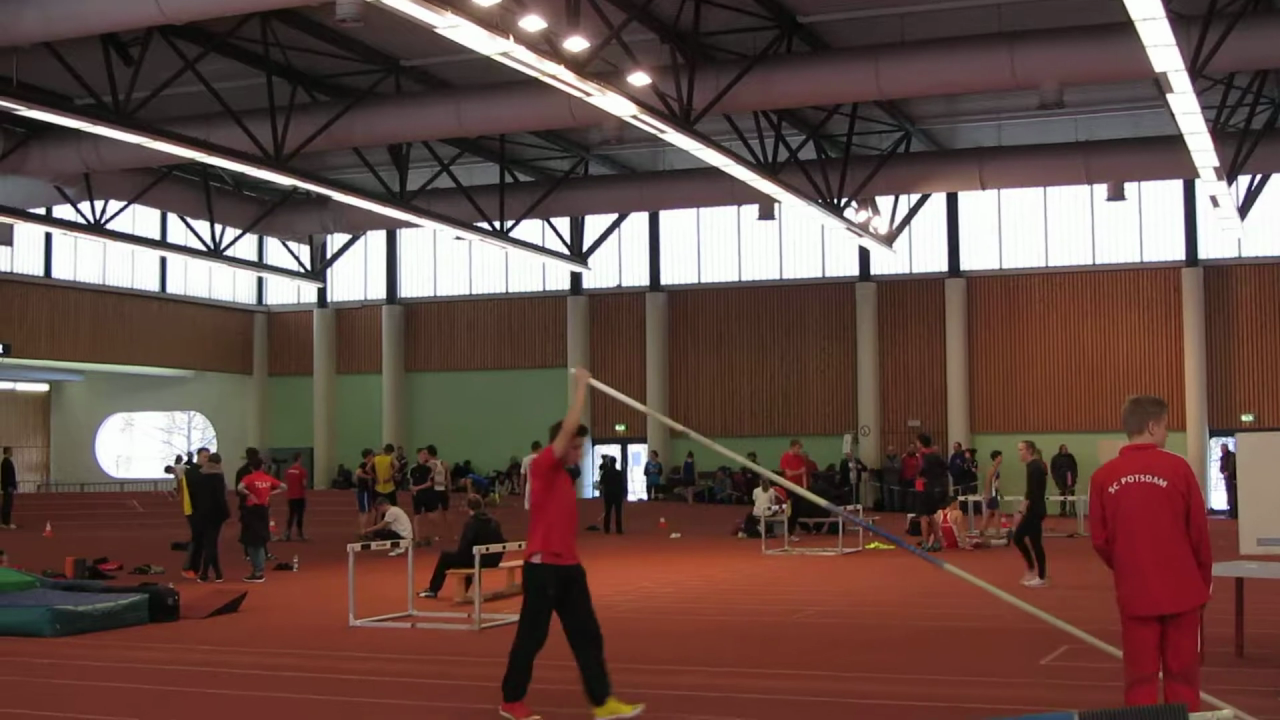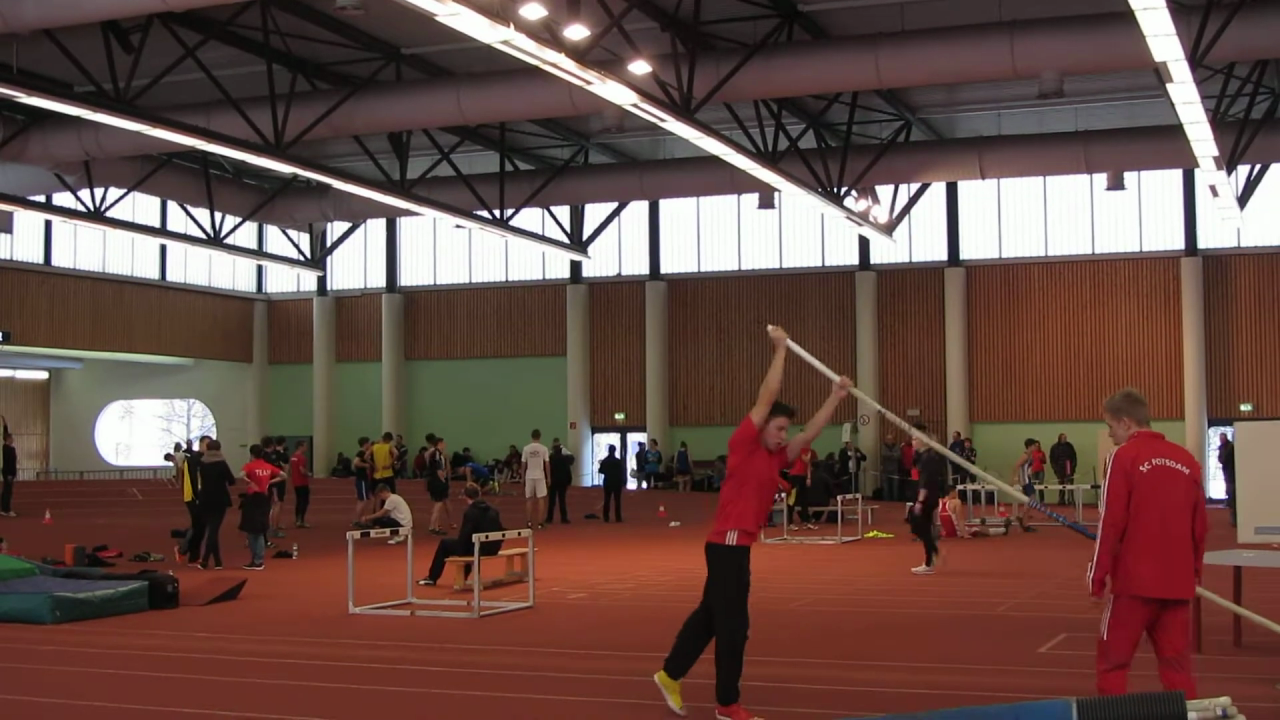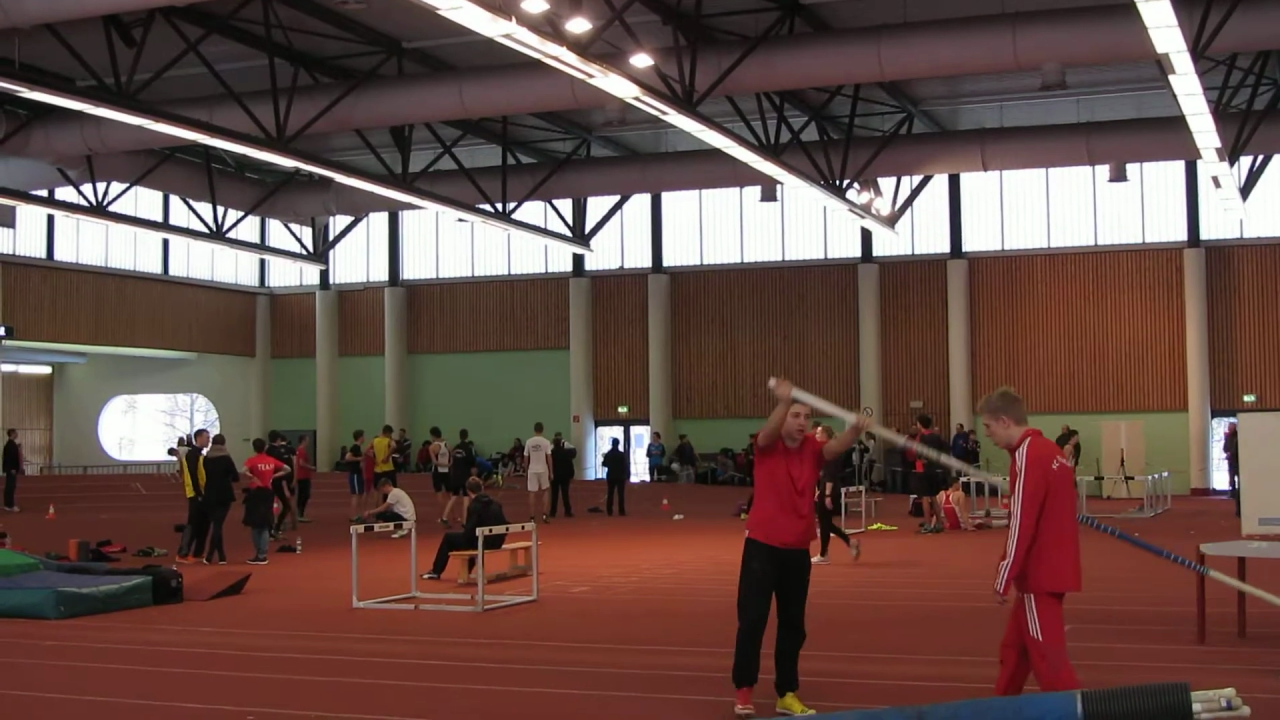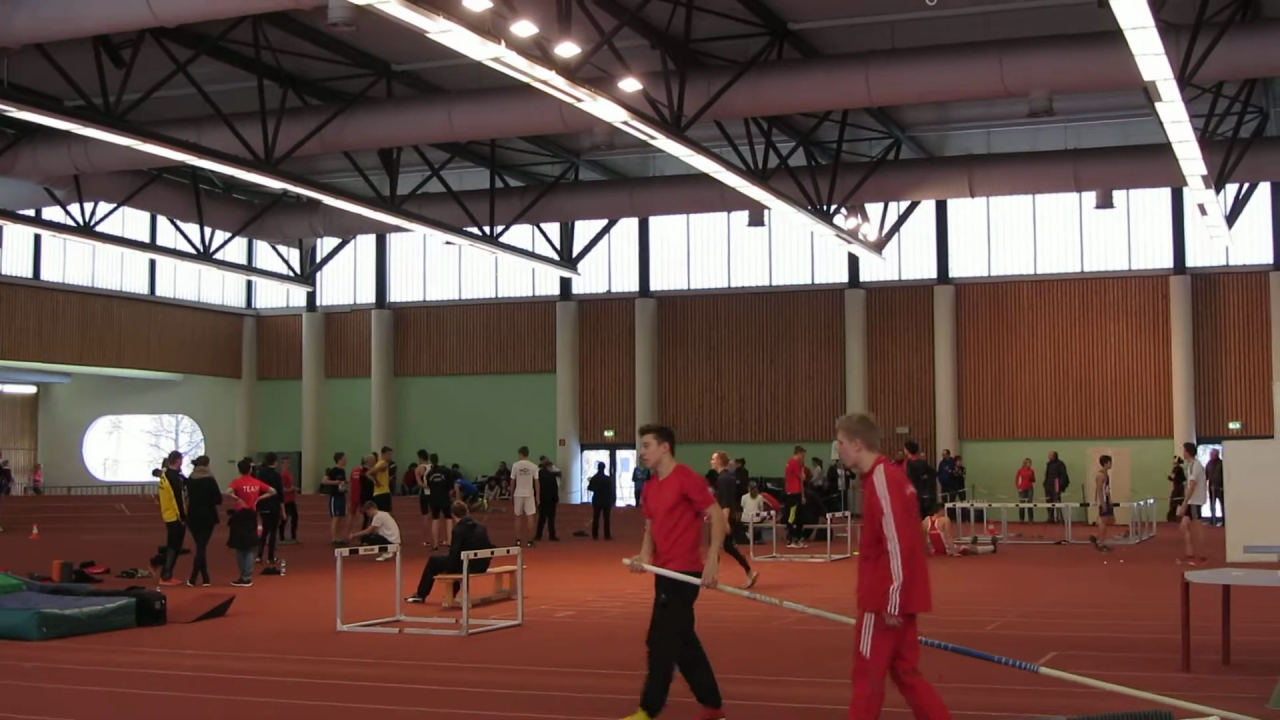
dt=1s
person 1, frame 1
left shoulder: (565, 478)
right shoulder: (542, 469)
right elbow: (568, 427)
right wrist: (581, 385)
left hip: (569, 566)
right hip: (542, 566)
left knee: (589, 632)
right knee: (532, 636)
person 1, frame 2
left shoulder: (776, 457)
right shoulder: (743, 444)
left elbow: (810, 433)
right elbow: (765, 399)
left wrist: (836, 397)
right wrist: (780, 349)
left hip: (736, 545)
right hip: (727, 544)
left knee: (710, 616)
right knee: (733, 626)
left ankle: (670, 674)
person 1, frame 3
left shoulder: (814, 449)
right shoulder: (768, 446)
left elbow: (837, 446)
right elbow: (768, 432)
left wrist: (854, 428)
right wrist: (782, 402)
left hip: (798, 550)
right hip: (762, 545)
left knee: (793, 624)
right knee: (752, 619)
left ankle: (786, 692)
right ankle: (743, 687)
person 1, frame 4
left shoulder: (686, 479)
right shoulder: (649, 487)
left elbow: (717, 518)
left wrist: (711, 562)
right wrist: (645, 554)
left hip: (684, 572)
right hip: (665, 571)
left knee: (660, 641)
right knee: (682, 640)
person 2, frame 1
left shoulder: (1103, 477)
right shoulder: (1177, 467)
left elbow: (1100, 540)
right elbow: (1199, 531)
right wrist: (1204, 581)
left hip: (1135, 594)
right hip: (1181, 591)
left knee: (1141, 679)
right knee: (1183, 677)
person 2, frame 2
left shoulder: (1124, 456)
right shoulder: (1186, 459)
left elbow: (1111, 521)
right elbow: (1199, 525)
left wrist: (1097, 576)
right wrist: (1193, 573)
left hip: (1135, 579)
right hip: (1177, 579)
left knee: (1113, 661)
right knee: (1176, 664)
person 2, frame 3
left shoulder: (1027, 454)
right shoulder: (1050, 451)
left elbow: (1022, 521)
left wrist: (1003, 577)
left hip: (1039, 572)
right hip: (1055, 567)
left knee: (1047, 656)
right knee: (1015, 648)
person 2, frame 4
left shoulder: (882, 479)
right shoulder: (891, 475)
left elbow: (898, 545)
left wrist: (892, 601)
left hip: (885, 598)
right hip: (901, 596)
left knee: (868, 674)
right knee: (905, 672)
